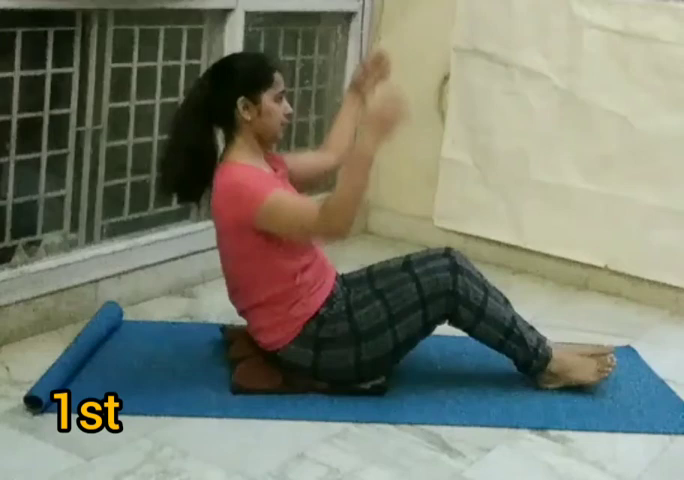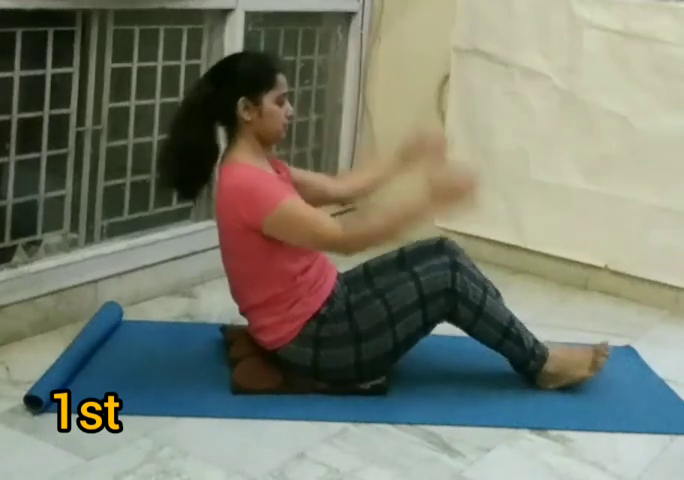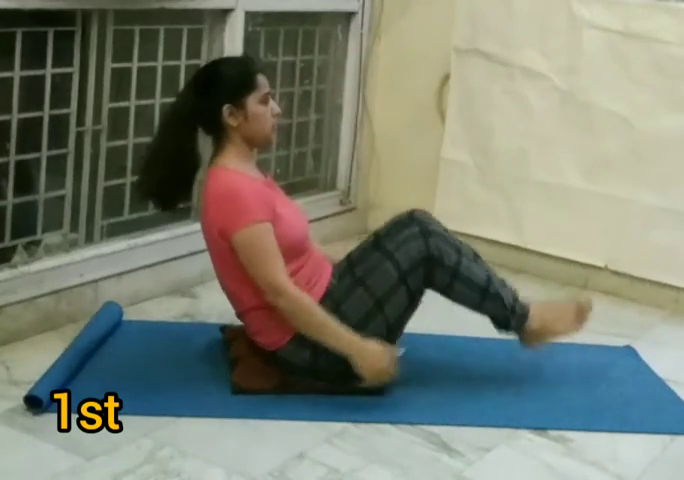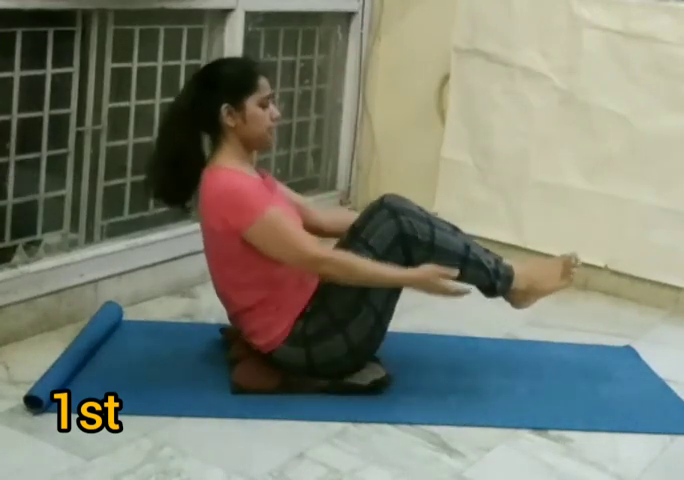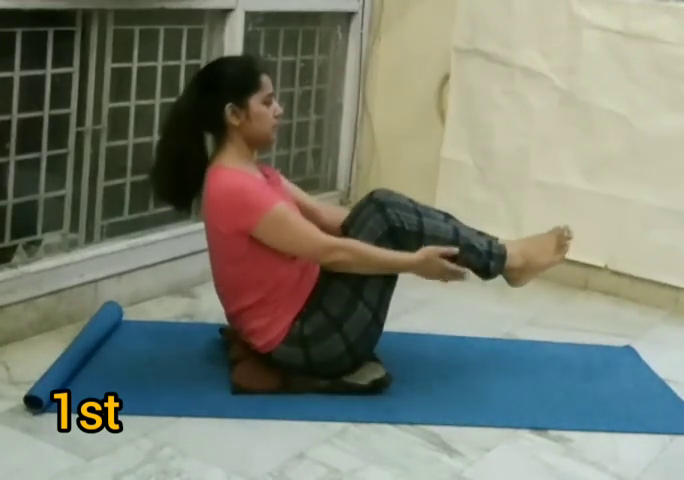
dt=1s
person 1, frame 1
left shoulder: (258, 164)
right shoulder: (240, 184)
left elbow: (329, 157)
right elbow: (333, 223)
left wrist: (356, 95)
right wrist: (372, 137)
left hip: (324, 303)
right hip: (310, 339)
left knee: (445, 261)
right knee: (446, 277)
left ankle: (538, 351)
right ankle: (545, 363)
person 1, frame 2
left shoulder: (259, 167)
right shoulder: (247, 184)
left elbow: (335, 188)
right elbow: (344, 237)
left wrist: (399, 160)
right wrist: (428, 199)
left hip: (323, 304)
right hip: (311, 339)
left knee: (441, 255)
right knee: (447, 277)
left ankle: (529, 350)
right ankle: (541, 365)
person 1, frame 3
left shoulder: (241, 174)
right shoulder: (235, 191)
right elbow: (278, 292)
left wrist: (362, 268)
right wrist: (356, 347)
left hip: (319, 301)
right hip: (307, 340)
left knee: (414, 227)
right knee: (422, 242)
left ankle: (519, 314)
right ankle: (525, 321)
person 1, frame 4
left shoulder: (242, 175)
right shoulder: (231, 189)
left elbow: (319, 220)
right elbow: (317, 259)
left wrist: (399, 228)
right wrist: (411, 277)
left hip: (306, 313)
right hip: (305, 340)
left knee: (392, 212)
right knee: (394, 219)
left ankle: (504, 276)
right ankle: (510, 282)
person 1, frame 5
left shoulder: (248, 173)
right shoulder: (236, 188)
left elbow: (323, 216)
right elbow: (330, 252)
left wrist: (411, 235)
right wrist: (415, 262)
left hip: (304, 310)
right hip: (304, 340)
left knee: (381, 207)
right knee: (386, 214)
left ankle: (499, 254)
right ankle: (506, 259)
